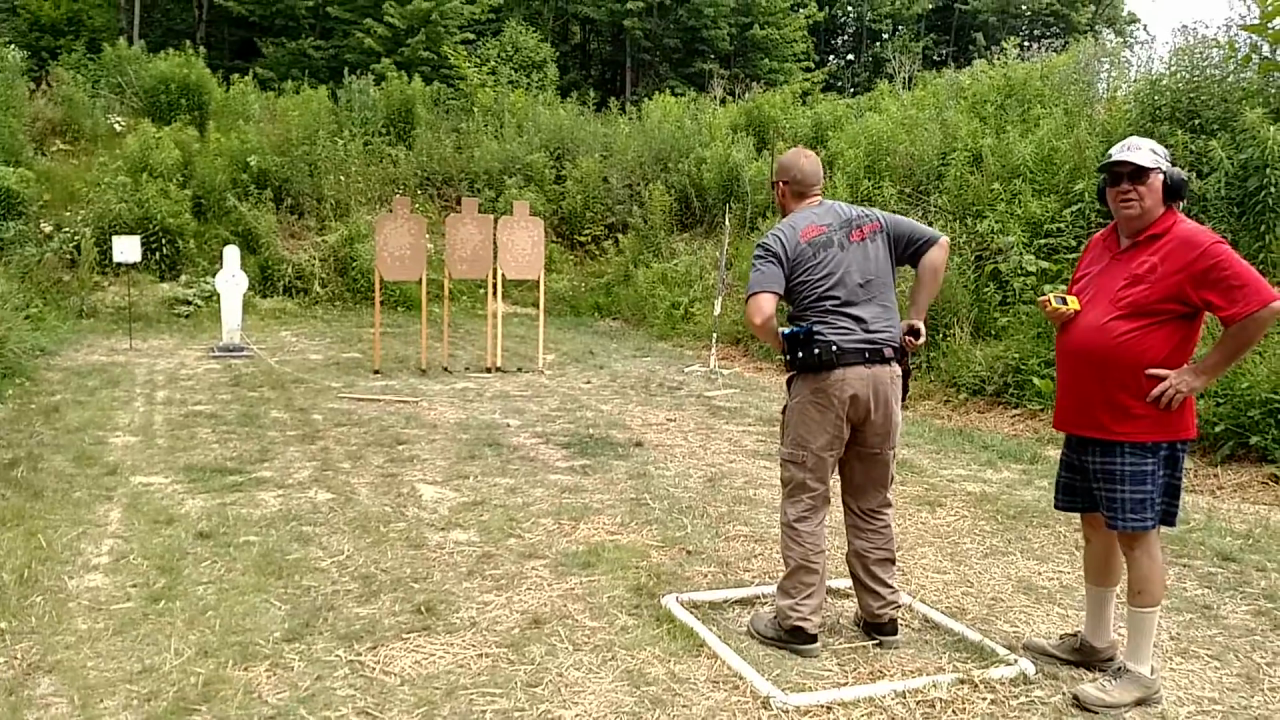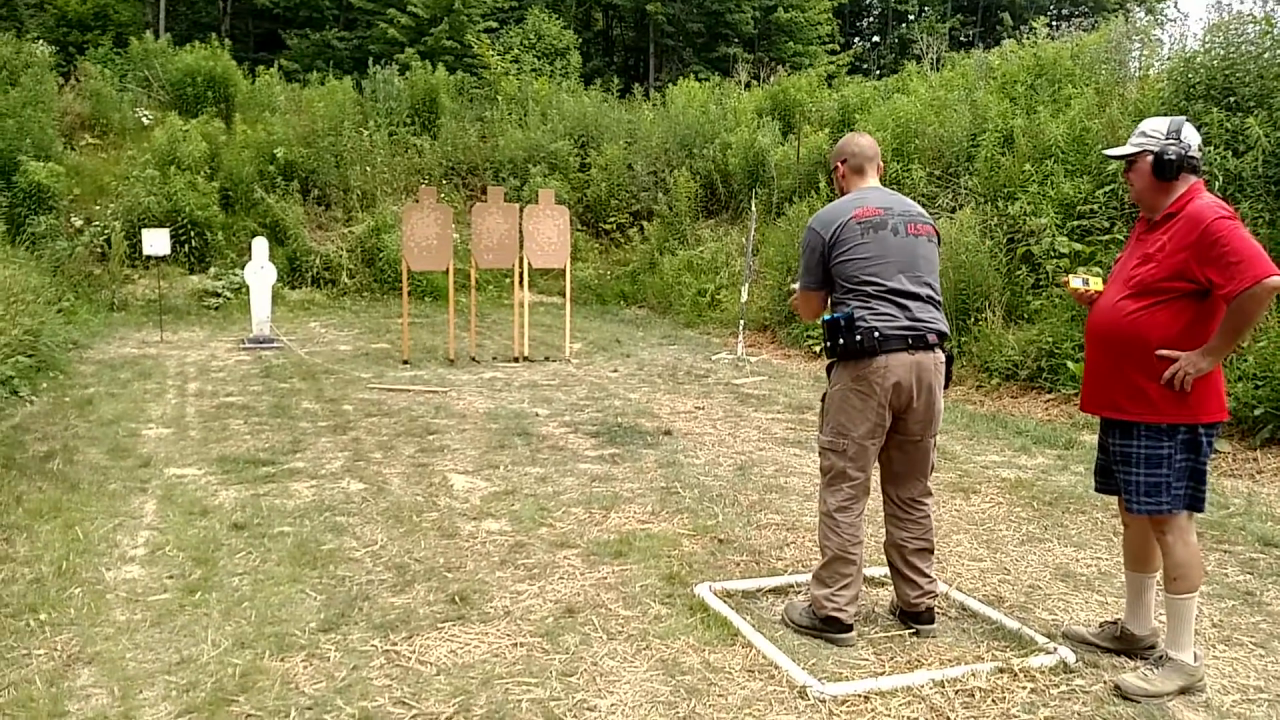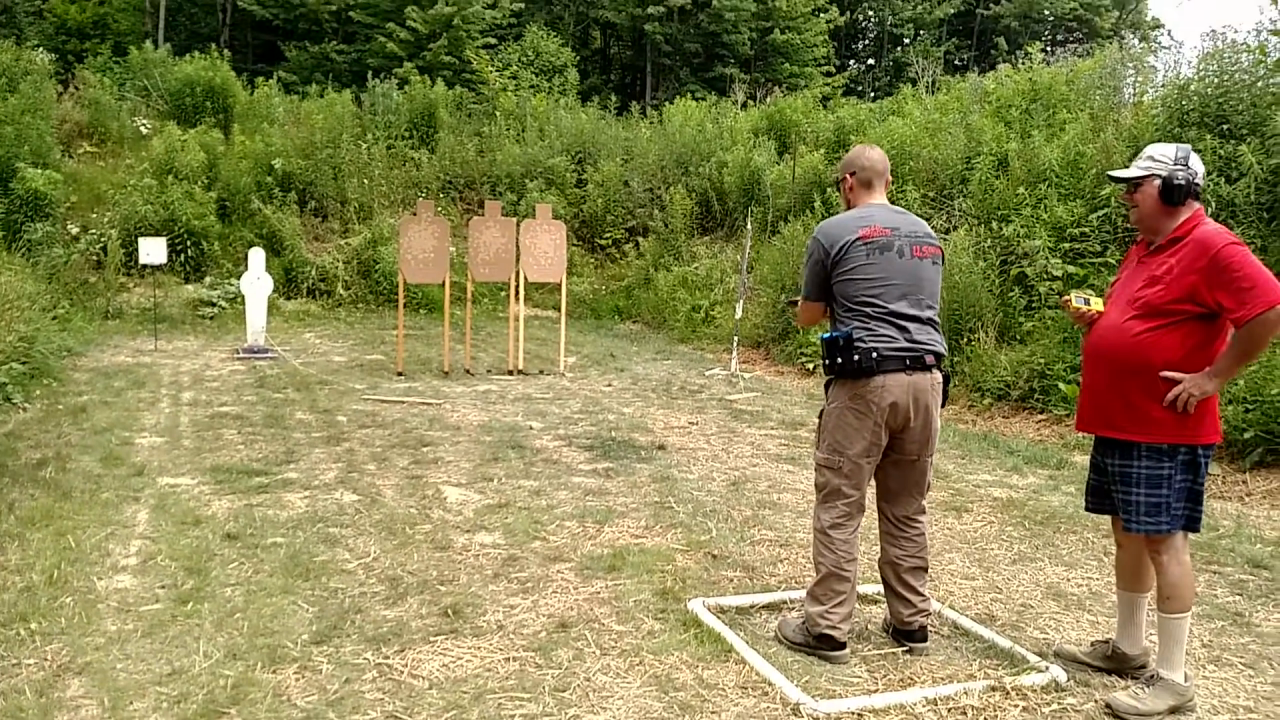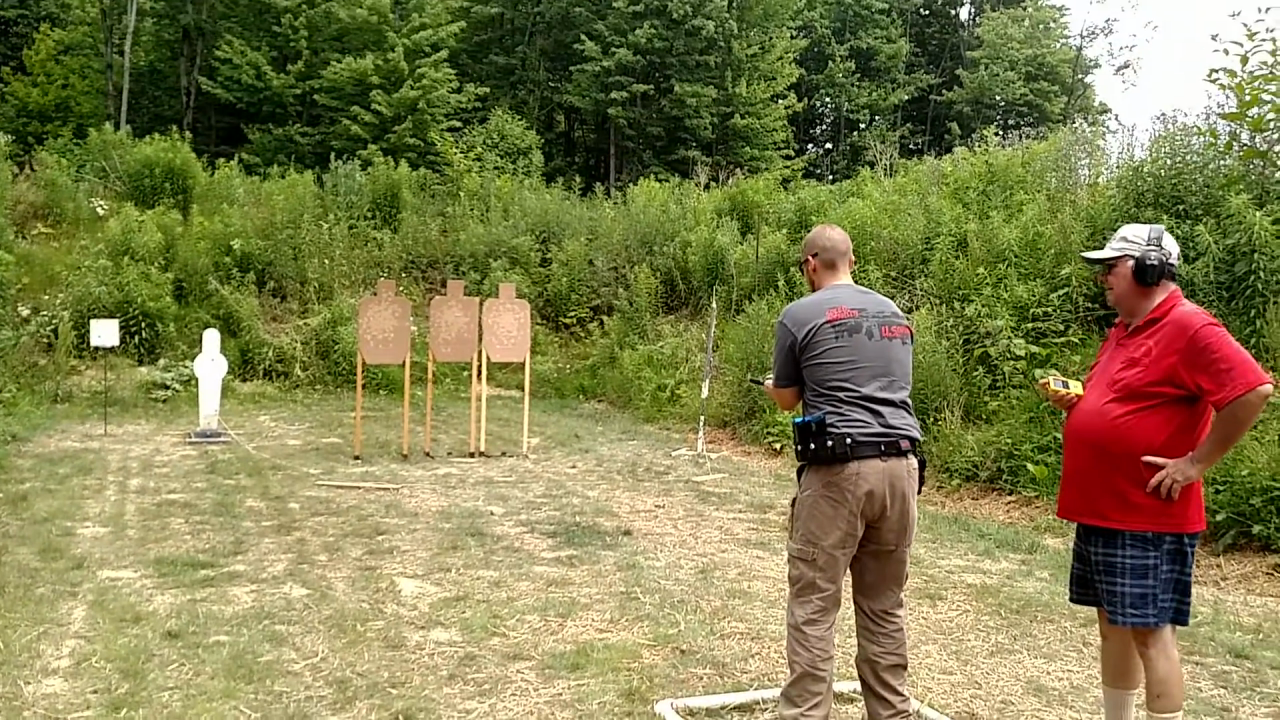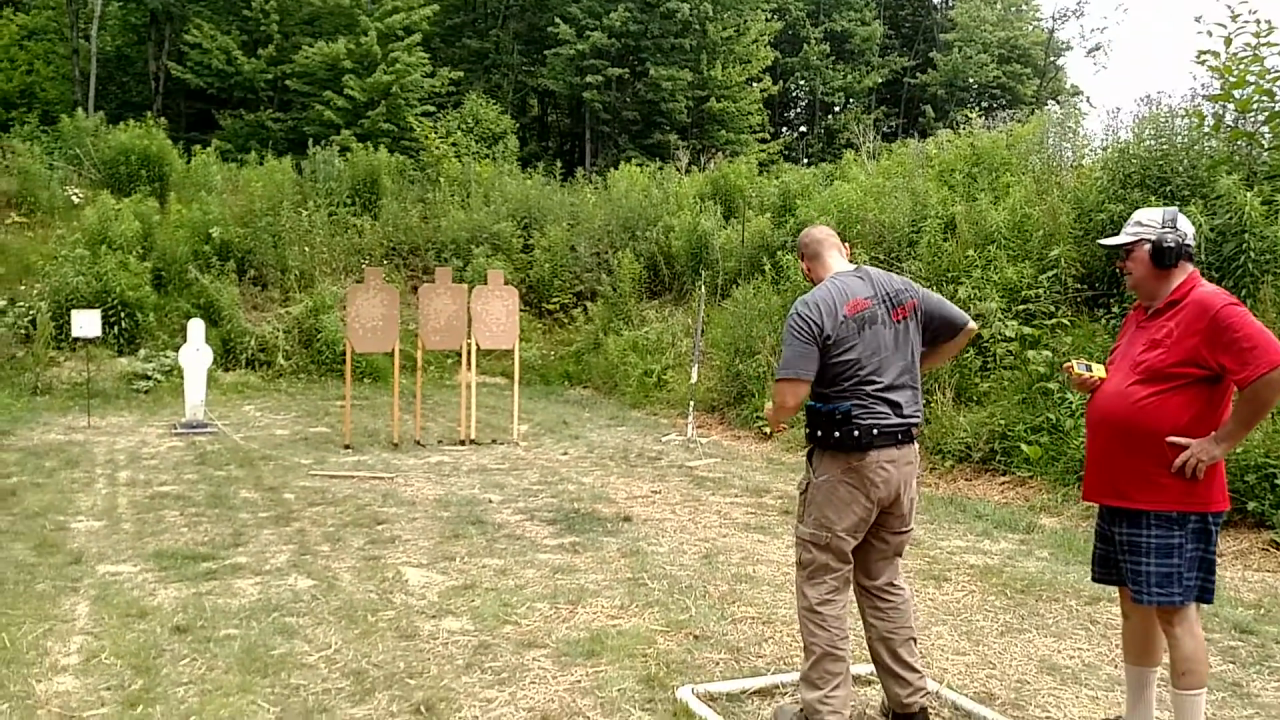
dt=1s
person 1, frame 1
left shoulder: (1194, 245)
right shoulder: (1099, 244)
left wrist: (1199, 373)
right wrist: (1061, 315)
left hip: (1141, 425)
right hip: (1085, 418)
left knee: (1136, 535)
right knee: (1096, 526)
left ankle: (1139, 671)
right ankle: (1094, 640)
person 1, frame 2
left shoulder: (1206, 220)
right shoulder: (1150, 221)
left wrist: (1209, 355)
right wrist: (1097, 299)
left hip: (1168, 407)
right hip: (1126, 402)
left knee: (1169, 519)
right knee: (1134, 513)
left ankle: (1181, 658)
right ankle: (1135, 628)
person 1, frame 3
left shoulder: (1211, 246)
right shoulder: (1144, 247)
left wrist: (1213, 378)
right wrist: (1094, 319)
left hip: (1165, 430)
right hip: (1119, 423)
left knee: (1163, 540)
right knee: (1126, 533)
right ankle: (1127, 648)
person 1, frame 4
left shoulder: (1190, 328)
right shoulder: (1122, 330)
left elbow: (1254, 390)
left wrist: (1196, 462)
right wrist: (1074, 401)
left hip: (1148, 519)
right hip: (1100, 511)
left knee: (1150, 632)
right knee: (1113, 626)
person 1, frame 5
left shoulder: (1210, 307)
right shoulder: (1140, 313)
left wrist: (1220, 441)
right wrist: (1094, 384)
left hip: (1172, 500)
right hip: (1122, 493)
left knee: (1174, 611)
right knee: (1134, 604)
person 2, frame 1
left shoulder: (779, 239)
right shoulder: (873, 220)
left elbow: (760, 316)
right elbow: (938, 245)
left wrist: (786, 349)
right wrist: (915, 316)
left hip: (824, 378)
right hip: (883, 373)
left knee: (805, 503)
right knee: (872, 501)
left ankle: (798, 621)
right ankle: (881, 614)
person 2, frame 2
left shoulder: (828, 220)
right shoulder: (922, 217)
left elbow: (809, 310)
left wrist: (803, 295)
left hip: (868, 363)
right hip: (927, 360)
left knee: (844, 490)
right knee: (911, 490)
left ankle: (833, 610)
right ankle: (918, 603)
person 2, frame 3
left shoulder: (833, 233)
right shoulder: (927, 234)
left elbow: (809, 316)
left wrist: (827, 305)
left hip: (866, 383)
right hip: (925, 380)
left knee: (839, 509)
right knee: (907, 509)
left ankle: (826, 628)
right ankle: (911, 622)
person 2, frame 4
left shoulder: (799, 315)
right shoulder: (894, 313)
left elbow: (786, 400)
left wrist: (773, 385)
left hip: (839, 471)
right hip: (900, 466)
left knee: (813, 604)
right knee: (884, 604)
person 2, frame 5
left shoulder: (812, 308)
right shoulder: (902, 288)
left elbow: (789, 401)
right elbow: (966, 328)
left wrist: (774, 415)
left hip: (846, 462)
right hip: (902, 454)
left knee: (823, 587)
right knee: (883, 579)
